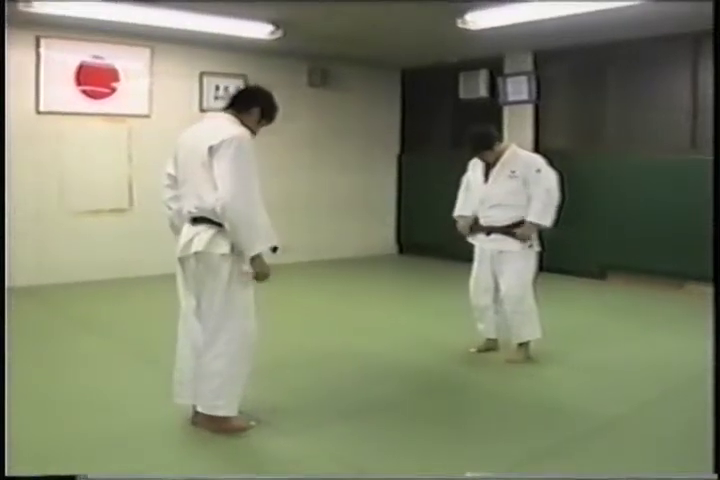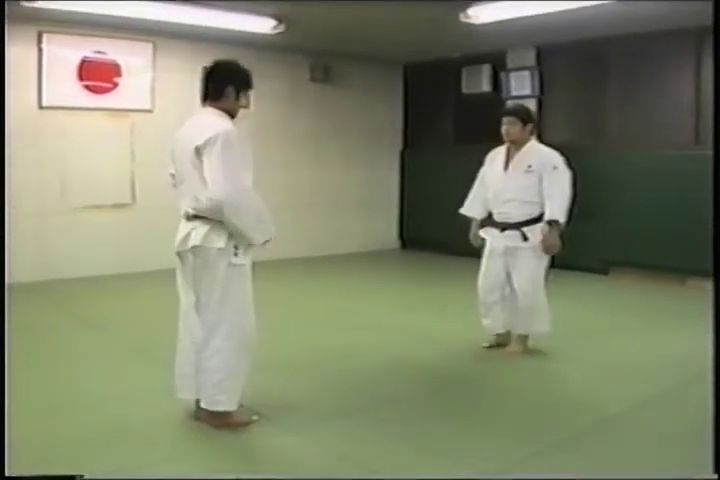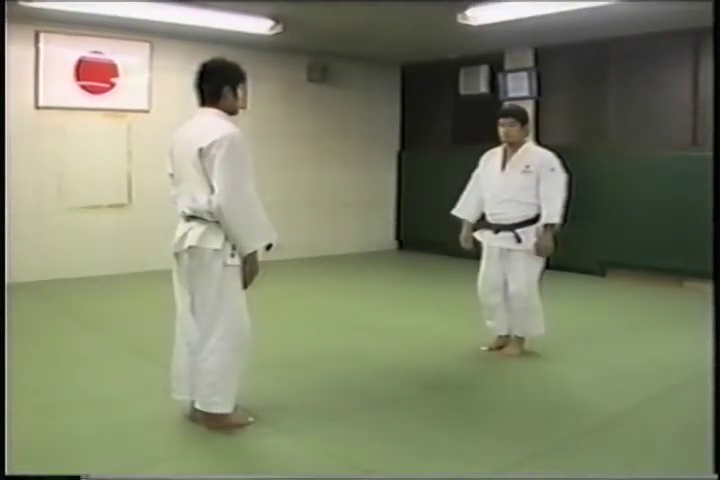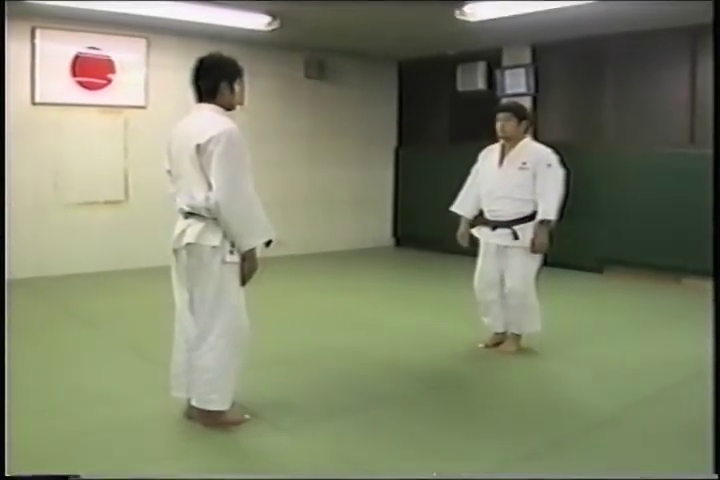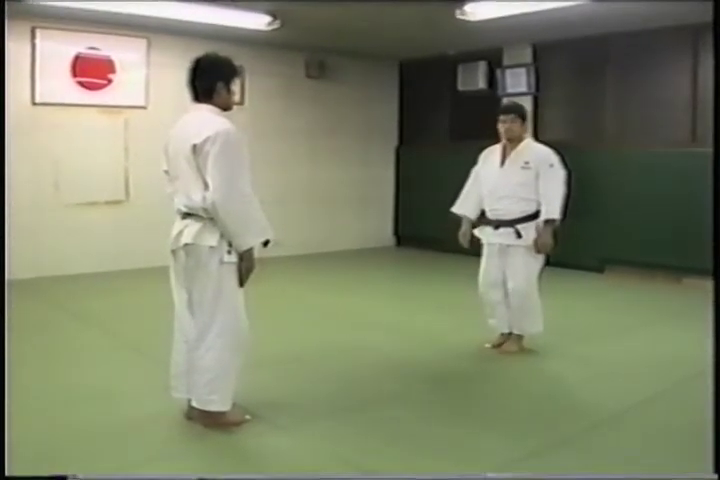
dt=1s
person 1, frame 1
left shoulder: (191, 133)
right shoulder: (235, 136)
left elbow: (172, 192)
right elbow: (237, 200)
right wrist: (256, 252)
left hip: (193, 239)
right hip: (221, 244)
left knee: (197, 324)
right knee: (228, 329)
left ankle: (200, 404)
right ankle: (215, 410)
person 1, frame 2
left shoulder: (188, 129)
right shoulder: (222, 131)
right elbow: (228, 195)
right wrist: (259, 230)
left hip: (192, 233)
right hip: (220, 240)
left knee: (199, 320)
right knee: (228, 324)
left ankle: (202, 399)
right ankle: (217, 406)
person 1, frame 3
left shoulder: (185, 132)
right shoulder: (225, 134)
right elbow: (233, 199)
right wrist: (251, 249)
left hip: (188, 235)
right hip: (216, 241)
left knee: (194, 321)
right knee: (222, 326)
left ankle: (197, 400)
right ankle: (213, 408)
person 1, frame 4
left shoulder: (182, 128)
right shoulder: (223, 130)
right elbow: (231, 196)
right wrist: (249, 246)
left hip: (187, 232)
right hip: (215, 239)
left knee: (193, 319)
right knee: (221, 323)
left ankle: (194, 398)
right ankle: (211, 405)
person 1, frame 5
left shoulder: (180, 128)
right shoulder: (220, 130)
right elbow: (227, 196)
right wrist: (246, 245)
left hip: (185, 232)
right hip: (213, 239)
left knee: (191, 319)
right knee: (220, 323)
left ankle: (194, 398)
right ankle: (210, 406)
person 2, frame 1
left shoulder: (528, 162)
right shoulder: (475, 165)
left elbow: (547, 193)
right elbow: (467, 192)
left wrist: (531, 225)
right wrist: (464, 217)
left hip: (516, 239)
right hip: (485, 239)
left knee: (515, 292)
right knee: (481, 290)
left ankle: (523, 345)
right ankle: (490, 337)
person 2, frame 2
left shoulder: (547, 158)
right shoulder: (494, 156)
left elbow: (557, 195)
right elbow: (481, 191)
left wrist: (553, 231)
right wrist: (476, 224)
left hip: (529, 235)
right hip: (497, 234)
left knee: (527, 289)
right knee: (489, 285)
left ankle: (522, 337)
right ankle: (501, 332)
person 2, frame 3
left shoulder: (543, 159)
right shoulder: (489, 158)
left elbow: (553, 197)
right elbow: (475, 193)
left wrist: (547, 234)
right wrist: (467, 227)
left hip: (525, 236)
right hip: (494, 235)
left knee: (521, 289)
right knee: (490, 287)
left ankle: (519, 338)
right ankle: (502, 333)
person 2, frame 4
left shoulder: (541, 155)
right shoulder: (488, 154)
left elbow: (549, 194)
right elbow: (473, 189)
left wrist: (542, 230)
right wrist: (464, 223)
left hip: (522, 232)
right hip: (491, 232)
left knee: (518, 286)
right knee: (486, 284)
left ankle: (515, 335)
right ankle: (498, 330)
person 2, frame 5
left shoulder: (542, 155)
right shoulder: (488, 155)
left elbow: (552, 195)
right elbow: (474, 191)
left wrist: (547, 231)
right wrist: (466, 224)
left hip: (525, 232)
right hip: (494, 232)
left knee: (521, 286)
right knee: (490, 284)
left ankle: (518, 335)
right ankle: (504, 330)
